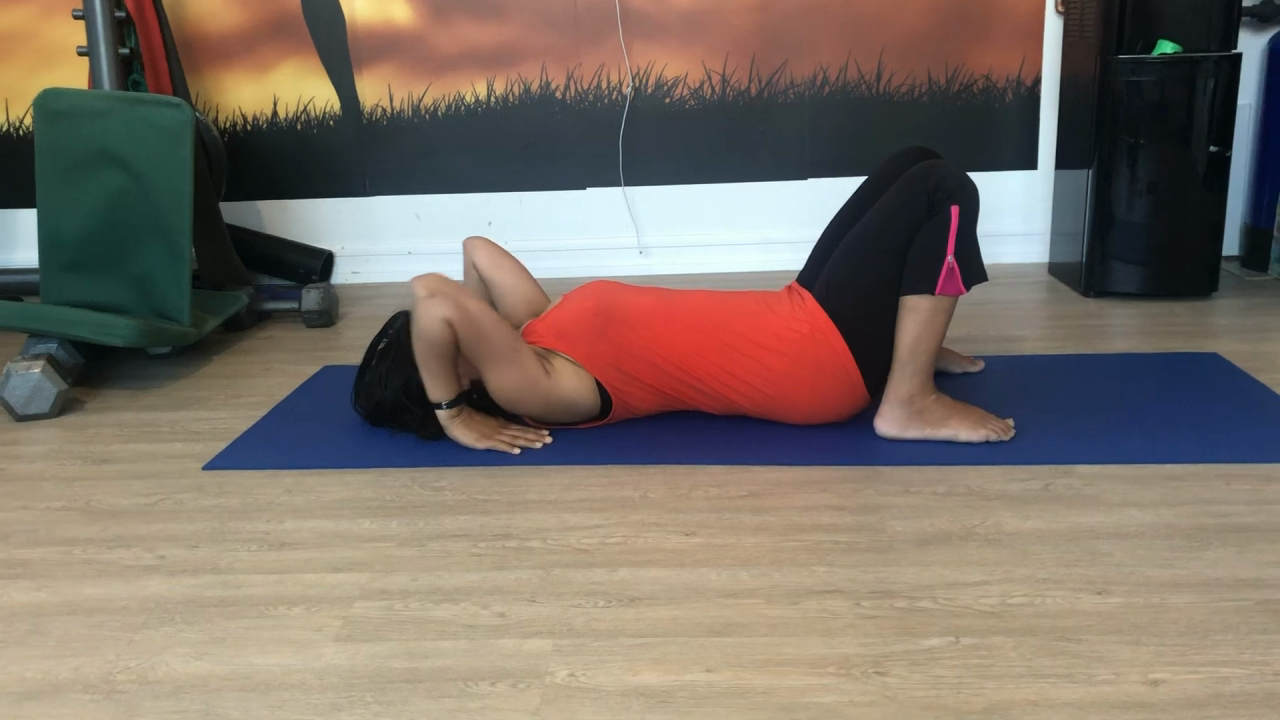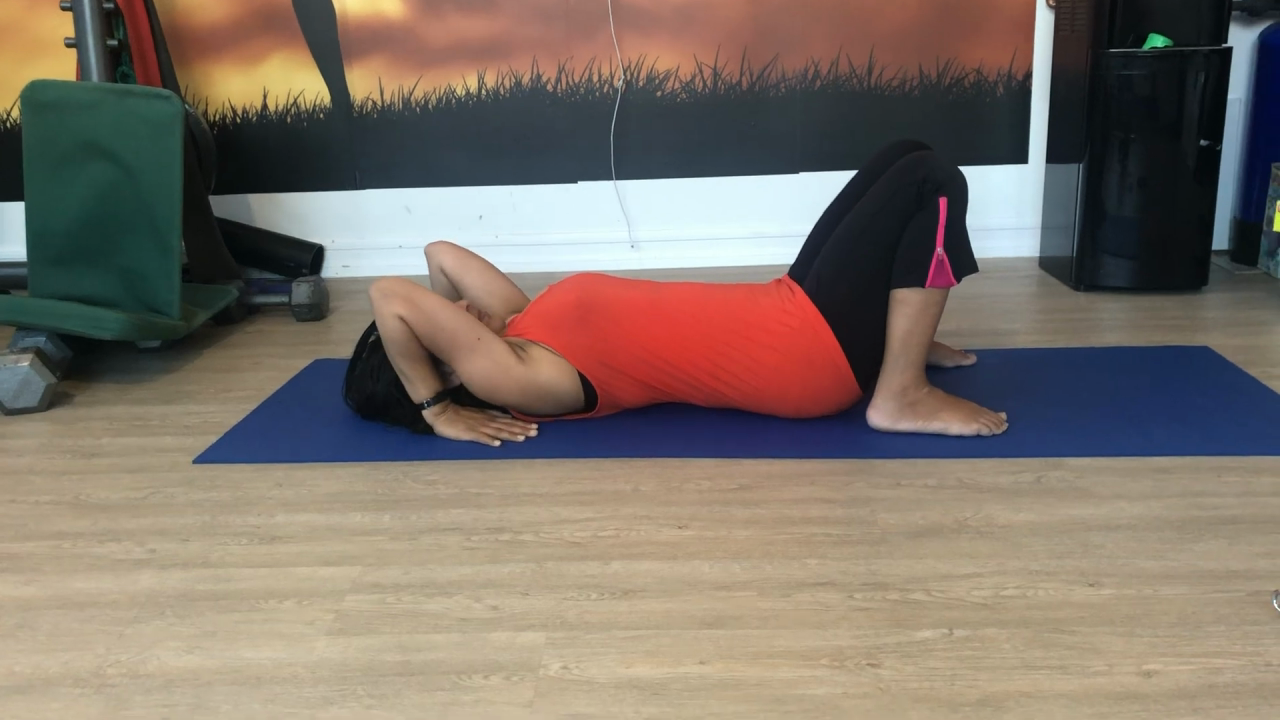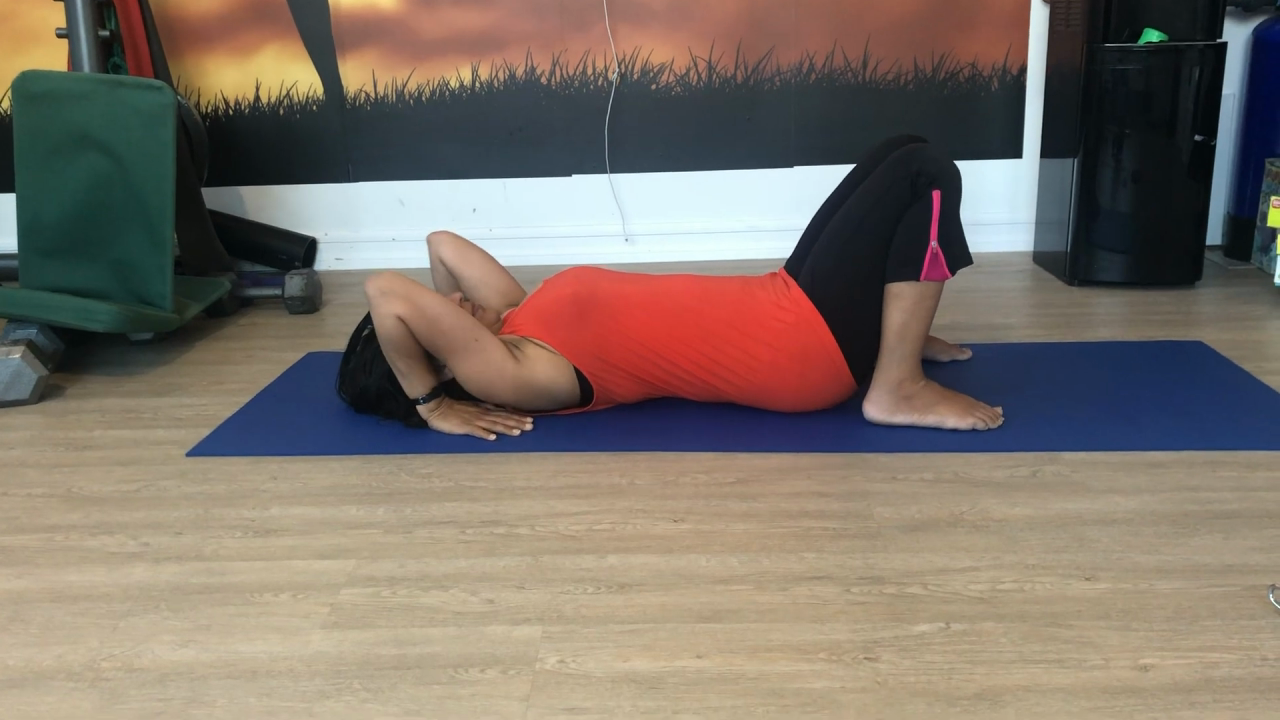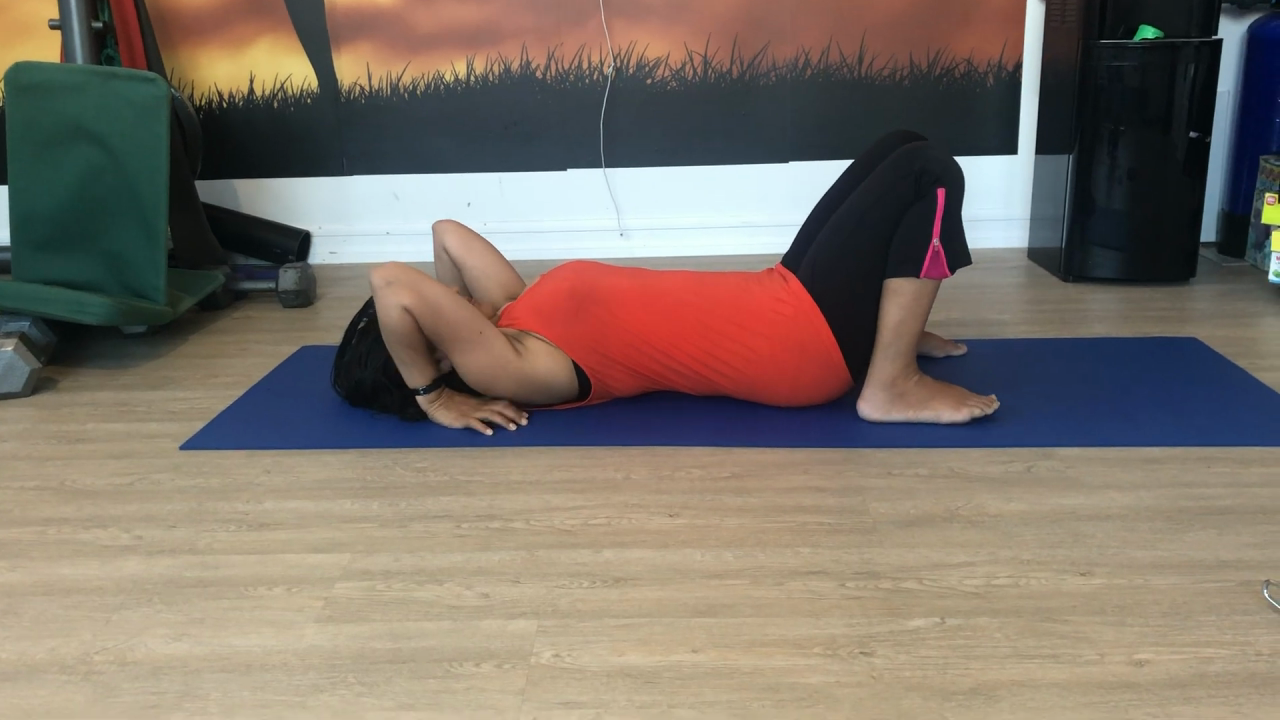
dt=0.3s
person 1, frame 1
left shoulder: (531, 334)
right shoulder: (532, 390)
left elbow: (478, 248)
right wrist: (453, 416)
left hip: (799, 321)
right hip: (820, 367)
left knee: (917, 165)
right knee: (945, 190)
left ankle: (909, 343)
right ankle: (910, 403)
person 1, frame 2
left shoulder: (516, 328)
right shoulder: (514, 376)
left elbow: (440, 253)
right wrist: (438, 412)
left hip: (792, 311)
right hip: (811, 357)
left knee: (907, 158)
right knee: (932, 181)
left ankle: (903, 337)
right ankle: (904, 396)
person 1, frame 3
left shoulder: (512, 322)
right shoulder: (512, 375)
left elbow: (443, 242)
right wrist: (435, 405)
left hip: (785, 305)
right hip: (806, 353)
left knee: (903, 152)
right knee: (926, 172)
left ankle: (897, 331)
right ankle: (898, 388)
person 1, frame 4
left shoulder: (509, 316)
right shoulder: (509, 370)
left elbow: (448, 231)
right wrist: (433, 399)
left hip: (784, 302)
right hip: (801, 348)
left knee: (903, 149)
right knee: (930, 172)
left ankle: (893, 324)
right ankle: (893, 386)
